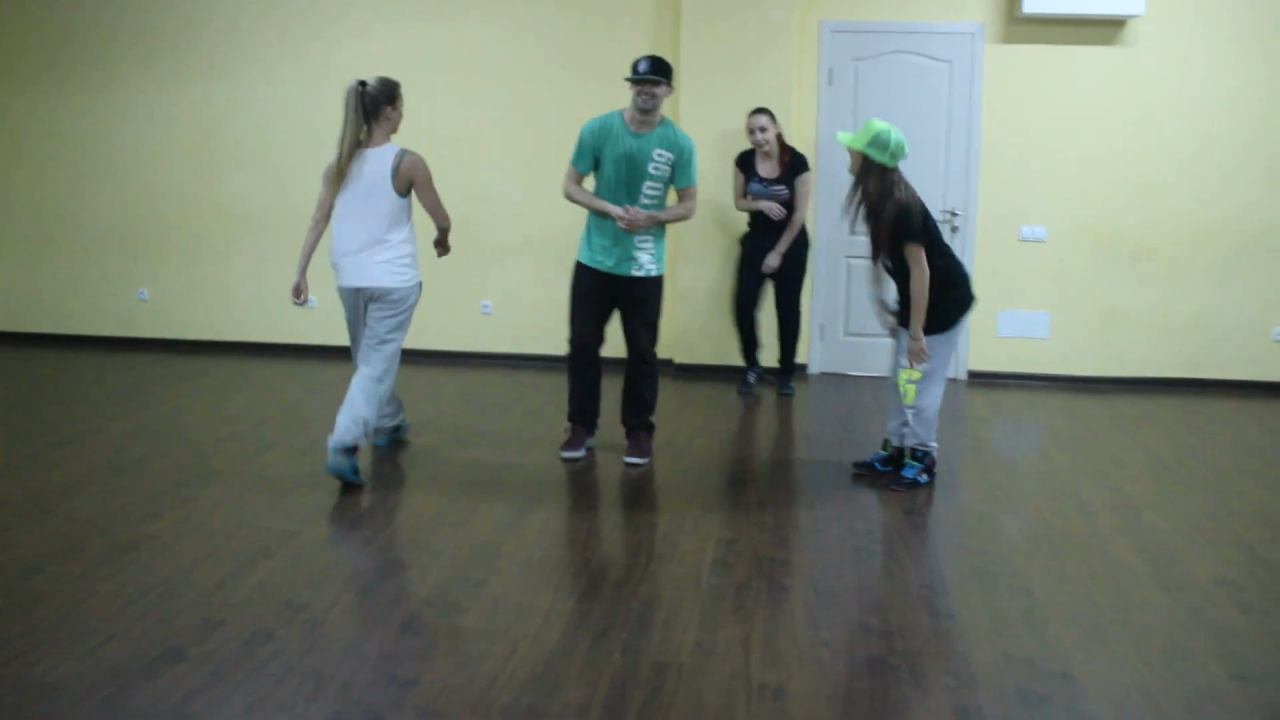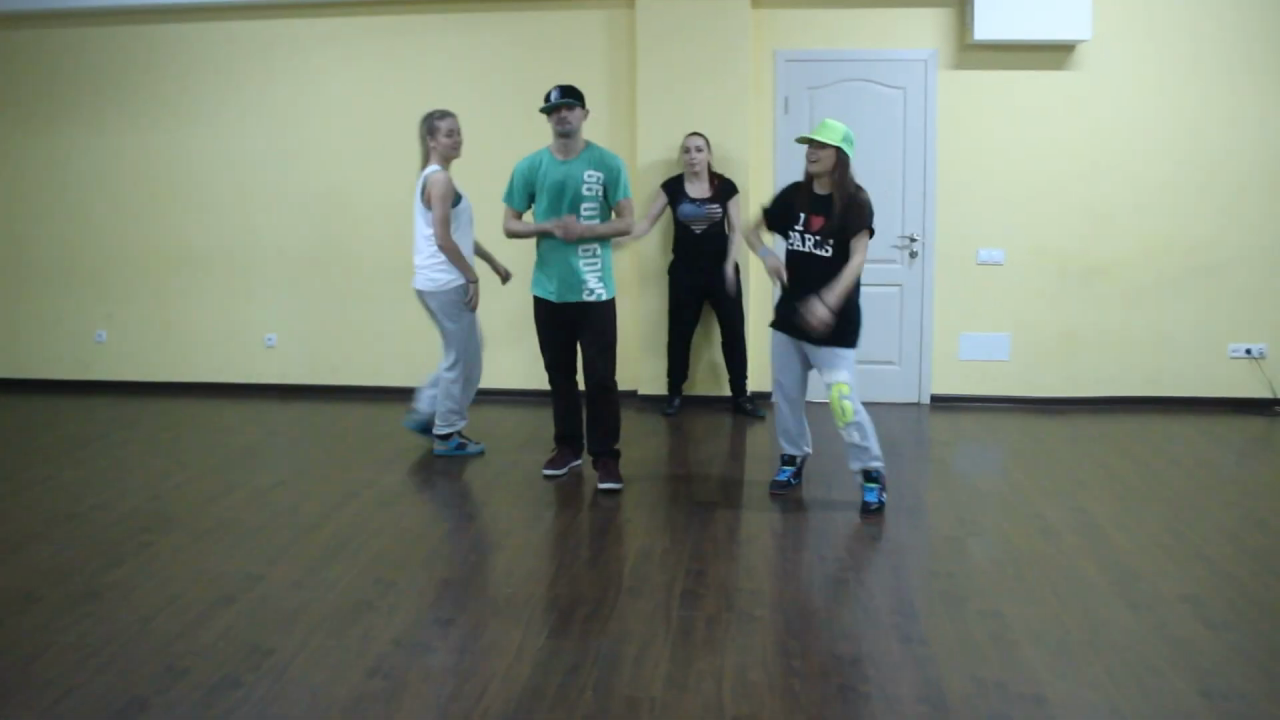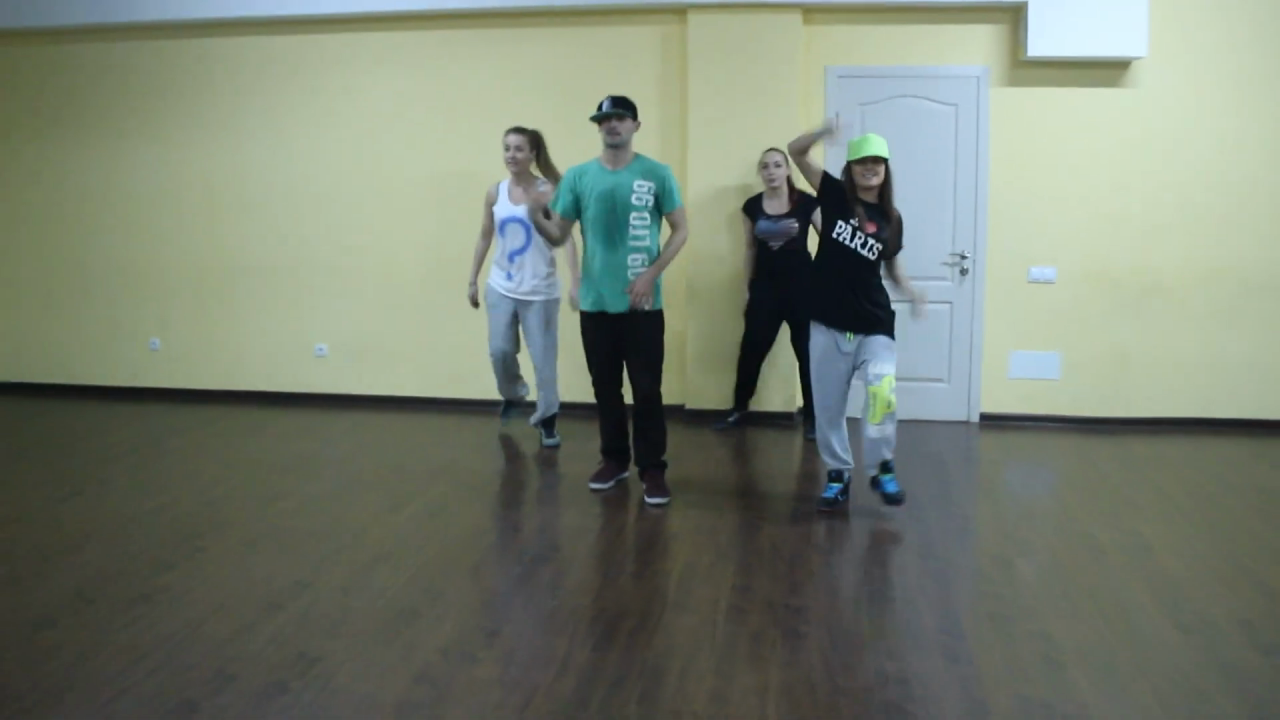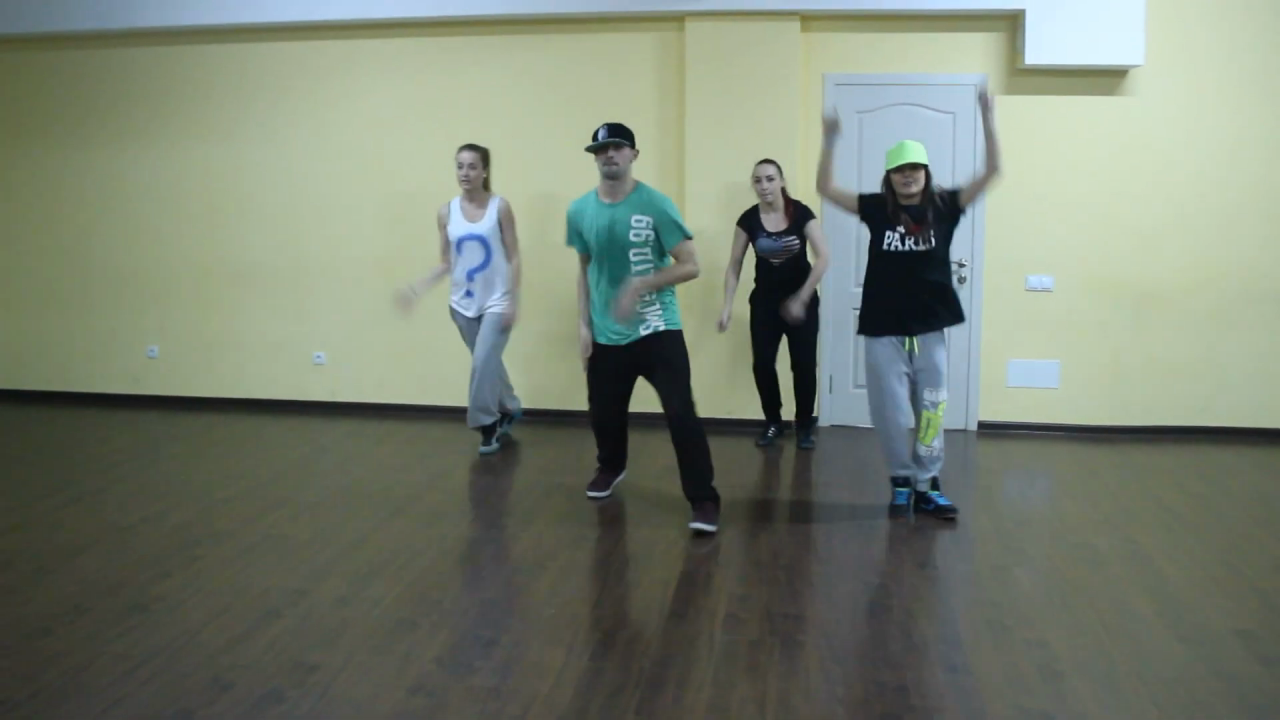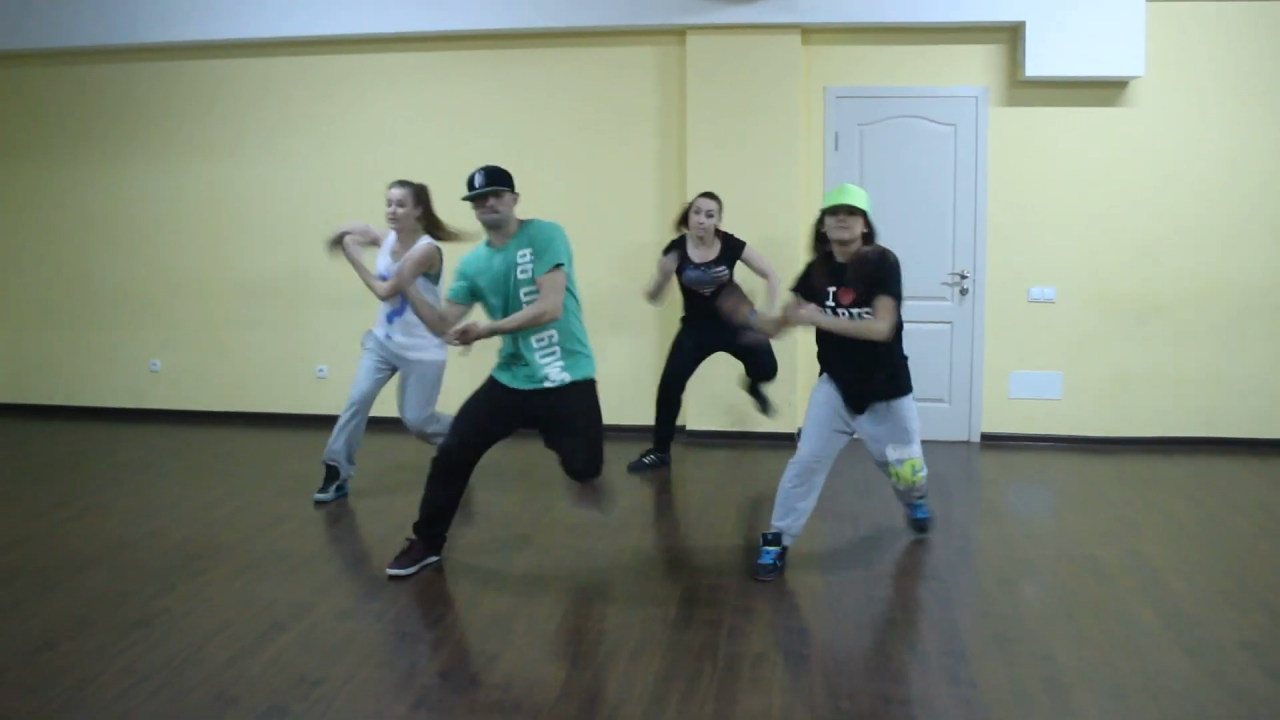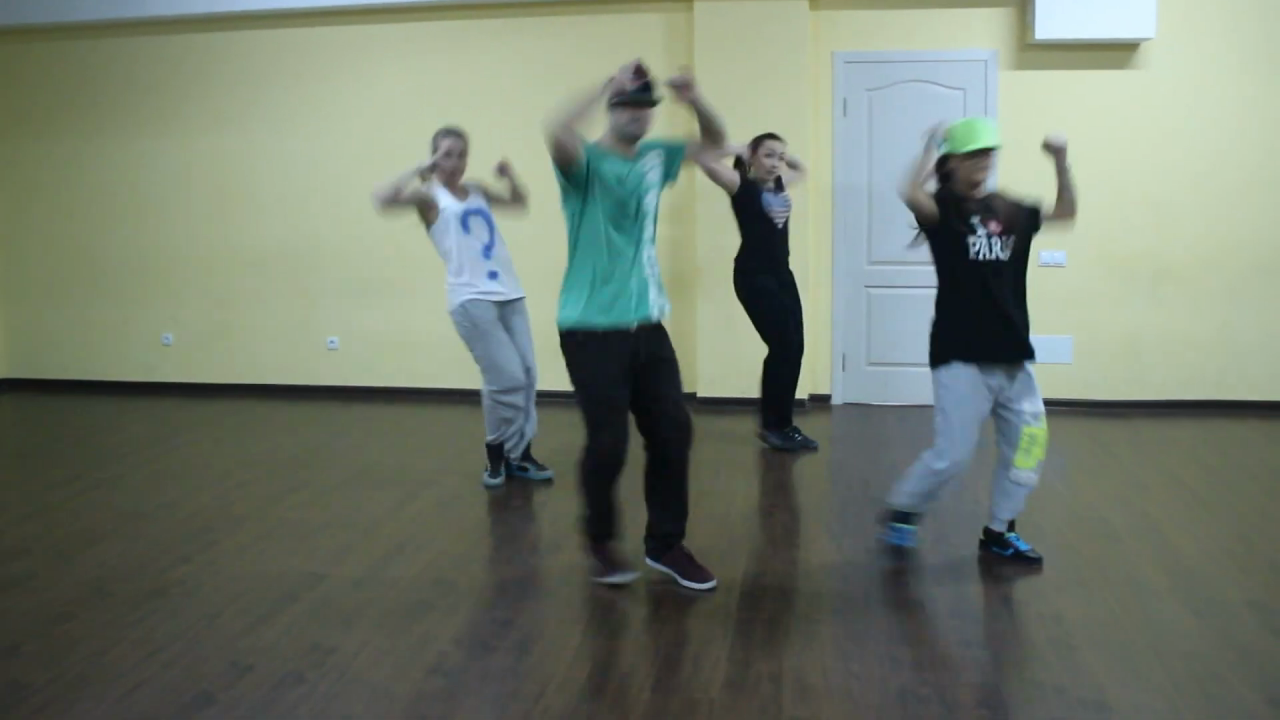
dt=0.7s
person 1, frame 1
left shoulder: (678, 143)
right shoulder: (597, 130)
left elbow: (687, 207)
right elbow: (570, 187)
left wrist: (648, 217)
right wrist: (611, 210)
left hip: (644, 267)
right hip: (594, 260)
left knee: (641, 351)
right knee: (583, 343)
left ankle: (638, 429)
right ankle: (582, 425)
person 1, frame 2
left shoulder: (607, 163)
right shoulder: (529, 167)
left elbow: (626, 222)
right elbow: (510, 225)
left wrist: (585, 231)
right wrist: (547, 227)
left hip: (595, 291)
right hip: (549, 291)
left knee: (600, 375)
right knee: (559, 374)
left ankle: (605, 456)
right ankle: (568, 446)
person 1, frame 3
left shoulder: (657, 175)
right shoulder: (578, 177)
left elbow: (680, 232)
right elbow: (558, 234)
left wrist: (652, 275)
right wrist: (540, 214)
left hip: (642, 302)
right hip: (595, 302)
left knee: (647, 389)
right knee: (606, 387)
left ankle: (652, 469)
right ankle: (615, 459)
person 1, frame 4
left shoulder: (655, 205)
right shoulder: (579, 211)
left elbow: (690, 266)
left wrist: (639, 287)
right wrist: (584, 323)
left hip: (658, 331)
right hip: (606, 336)
left knee: (682, 416)
right knee: (604, 414)
left ankle: (704, 499)
right ankle: (611, 466)
person 1, frame 5
left shoulder: (546, 236)
right shoulder: (474, 264)
left elbow: (551, 308)
right elbow: (441, 326)
left wrist: (484, 329)
right wrist: (408, 288)
left hip: (569, 378)
right hip: (512, 380)
left knee: (581, 462)
right knee: (452, 455)
left ankle: (584, 474)
right ankle: (426, 542)
person 1, frame 6
left shoulder: (654, 157)
right shoulder: (583, 160)
left elbow: (713, 141)
right elbow: (556, 131)
left wrist: (693, 98)
right wrist: (612, 84)
left hip: (646, 324)
right hip: (591, 329)
left knee: (671, 434)
right knee: (608, 442)
left ankle: (667, 545)
right ankle: (600, 542)
person 2, frame 1
left shoulder: (900, 205)
right shoulder: (875, 195)
left elbow: (920, 270)
left wrist: (915, 331)
right wrist: (878, 297)
left hip: (944, 300)
right hip: (915, 298)
left knee: (915, 377)
right knee: (904, 375)
left ankle: (923, 457)
right ankle: (897, 450)
person 2, frame 2
left shoulder: (855, 202)
right shoulder: (792, 196)
left elbow: (856, 261)
right elbow: (753, 231)
left wrist: (828, 302)
right wrist: (767, 257)
left hip: (834, 318)
right hip: (790, 312)
left knee: (842, 396)
right knee: (786, 394)
left ankle: (873, 476)
right ankle: (793, 459)
person 2, frame 3
left shoulder: (890, 219)
right shoulder: (835, 192)
left elbow: (890, 268)
right elbow: (794, 152)
left wrist: (908, 289)
right wrist: (820, 133)
left hip: (872, 327)
right hip: (828, 325)
left knee: (884, 396)
right knee: (828, 406)
left ankle: (882, 468)
right ankle: (837, 473)
person 2, frame 4
left shoulder: (944, 208)
right shoulder: (877, 208)
left elbow: (991, 171)
right elbow: (826, 188)
left wrist: (986, 117)
right wrist: (830, 141)
left hip: (929, 331)
right hip: (884, 332)
left knee: (931, 413)
right knee: (891, 415)
left ankle: (927, 487)
right ankle: (900, 479)
person 2, frame 5
left shoulder: (881, 262)
right shoulder: (814, 274)
left elbow: (883, 328)
right elbow: (776, 328)
left wrist: (820, 319)
right wrist: (750, 316)
left hip: (887, 387)
right hip: (836, 383)
left knee: (905, 468)
right knee: (809, 461)
left ankle: (915, 496)
right ankle: (777, 541)
person 2, frame 6
left shoulder: (1004, 209)
right shoulder: (942, 211)
left elbow: (1064, 212)
right elbow: (911, 194)
left wrist: (1059, 159)
right wrist: (933, 144)
left hip: (1011, 354)
right hip: (962, 356)
left knee: (1029, 443)
right knee: (952, 453)
left ankle: (999, 532)
right ankle: (902, 511)
person 3, frame 1
left shoulder: (341, 161)
right shoulder: (409, 163)
left elbow: (319, 221)
right elbow: (441, 219)
left wrist: (301, 273)
right wrist: (441, 240)
left hip: (352, 278)
right hip: (396, 280)
left knee: (369, 356)
right knee: (375, 364)
left ankle: (388, 421)
right ankle: (343, 447)
person 3, frame 2
left shoulder: (436, 178)
right shoulder: (439, 179)
left elbow: (460, 235)
right elbow: (443, 239)
left wrist: (493, 262)
right wrist: (472, 277)
left hip: (439, 282)
right hip: (445, 282)
left knee: (460, 353)
right knee: (463, 356)
left ankle: (426, 414)
right ankle: (447, 434)
person 3, frame 3
left shoulder: (547, 190)
right shoulder: (495, 192)
left elbow: (565, 238)
right elbow: (485, 238)
left wrist: (574, 281)
right wrist: (473, 280)
left hip: (540, 289)
right hip: (500, 287)
left knee: (543, 355)
right knee: (500, 351)
left ankle: (546, 417)
right ankle: (512, 396)
person 3, frame 4
left shoulder: (500, 207)
right shoulder: (447, 211)
left elbow: (514, 258)
right elbow: (446, 262)
left wrist: (513, 301)
right wrist: (416, 289)
left hip: (496, 302)
right hip: (463, 302)
left knee: (484, 365)
right knee: (488, 363)
left ankle: (487, 425)
right ankle: (508, 409)
person 3, frame 5
left shoulder: (427, 249)
right shoulder: (384, 237)
left elbow: (386, 292)
right elbow: (341, 238)
left wrist: (357, 261)
right wrist: (345, 236)
left hip: (423, 348)
right hip: (383, 340)
left knee: (416, 420)
right knee: (357, 402)
right ankle: (337, 473)
person 3, frame 6
left shoulder: (477, 191)
right shoulder: (428, 195)
left elbow: (520, 203)
right elbow: (383, 200)
left wrist: (509, 175)
right wrist: (419, 173)
left hip: (509, 295)
right hip: (471, 300)
left knee: (525, 374)
right knee: (507, 376)
left ankle: (518, 453)
right ankle: (496, 452)
person 4, frame 1
left shoulder: (797, 162)
right shoulder: (744, 161)
left elbow: (799, 213)
right elbow: (739, 201)
left wrist: (778, 253)
right wrist: (760, 205)
left hip: (791, 242)
right hip: (756, 239)
left knee: (788, 308)
right knee: (744, 302)
left ankle: (786, 372)
right ankle: (752, 366)
person 4, frame 2
left shoulder: (726, 186)
right shoulder: (671, 187)
left elbow: (735, 230)
right elbow: (647, 222)
left wrist: (730, 265)
right wrist: (629, 235)
left hip: (720, 269)
right hip: (684, 270)
left knee: (734, 331)
right knee: (680, 333)
left ankle: (740, 396)
right ankle: (675, 394)
person 4, frame 3
left shoulder: (806, 202)
right shoulder: (752, 206)
right wrist: (747, 287)
left hip: (801, 285)
right hip: (765, 286)
left knee: (808, 352)
right knee: (751, 348)
left ankle: (812, 417)
right ankle: (738, 408)
person 4, frame 4
left shoulder: (801, 213)
right shoulder: (748, 219)
left elbow: (822, 257)
right elbow: (734, 265)
left wrist: (802, 298)
right wrist: (726, 307)
left hip: (800, 298)
right hip: (765, 298)
left knee: (804, 363)
right knee: (762, 362)
left ankle: (804, 426)
right ankle: (773, 422)
person 4, frame 5
left shoulder: (733, 246)
right shoulder: (676, 248)
left elbow: (772, 275)
right elbow: (653, 297)
left wrist: (766, 312)
right wrist: (662, 276)
left hip: (732, 320)
right hip: (696, 325)
left knee: (765, 367)
right knee: (670, 382)
left ankle: (754, 387)
right ankle: (660, 450)
person 4, frame 6
left shoulder: (777, 182)
right shoulder: (741, 184)
left elbow: (800, 169)
right elbow: (703, 158)
left wrist: (783, 159)
right wrist: (739, 152)
left hip: (780, 275)
right hip: (754, 276)
left knee: (794, 346)
right knee: (782, 345)
left ankle: (784, 424)
right ankle: (770, 424)
